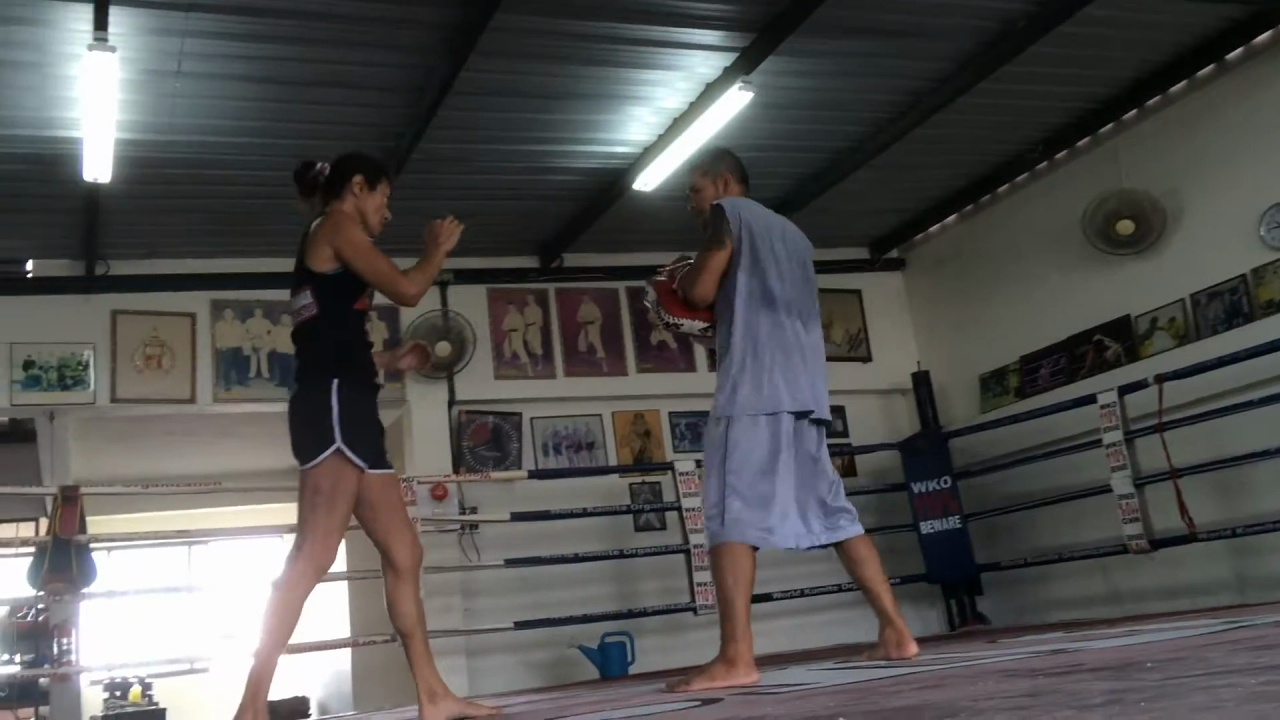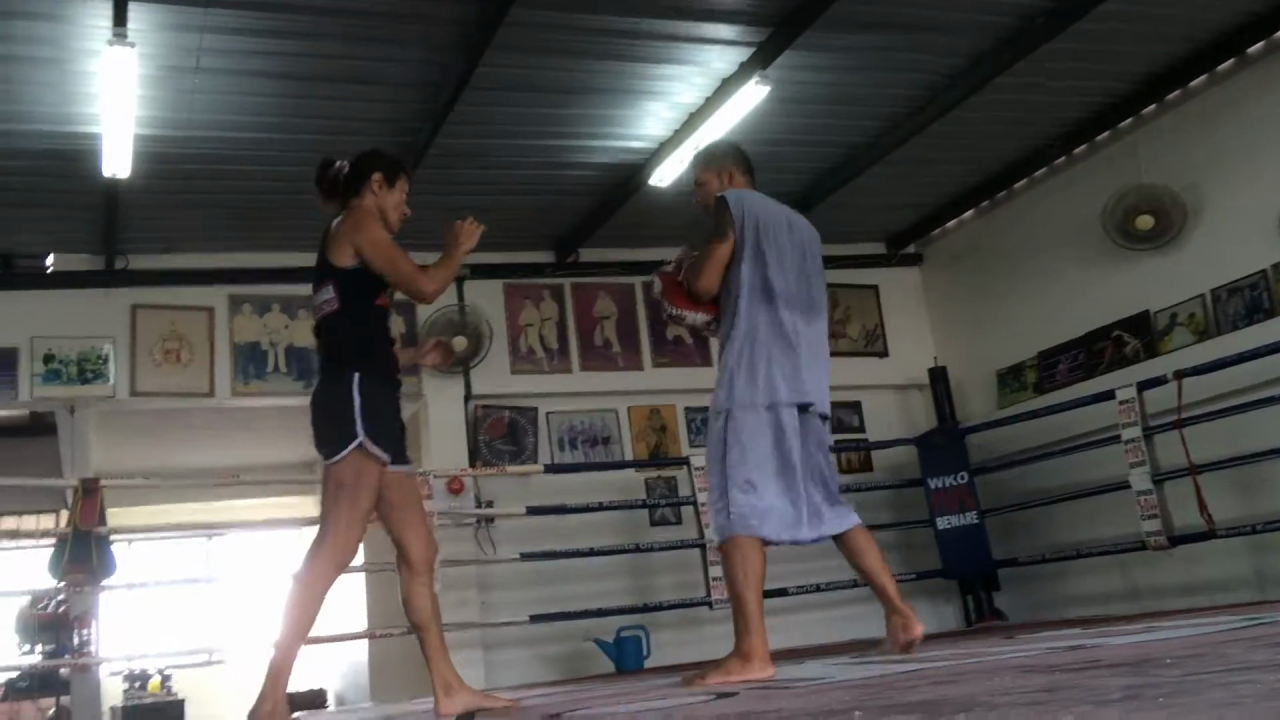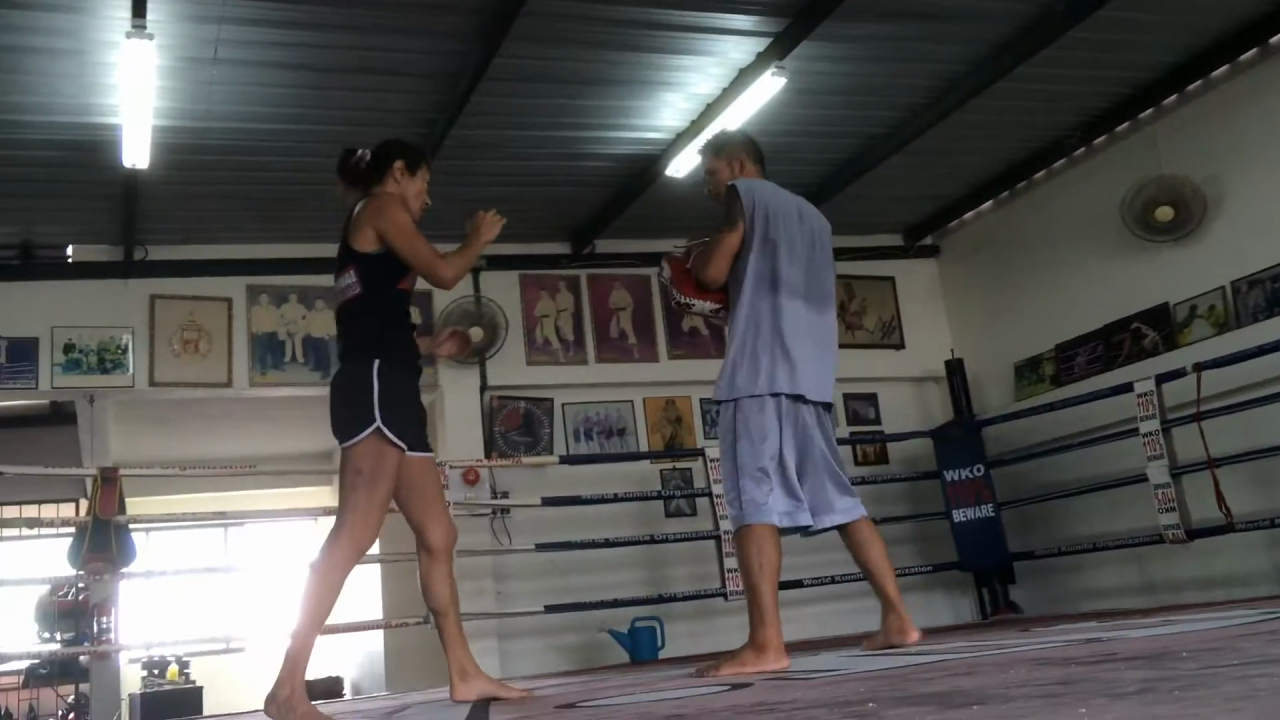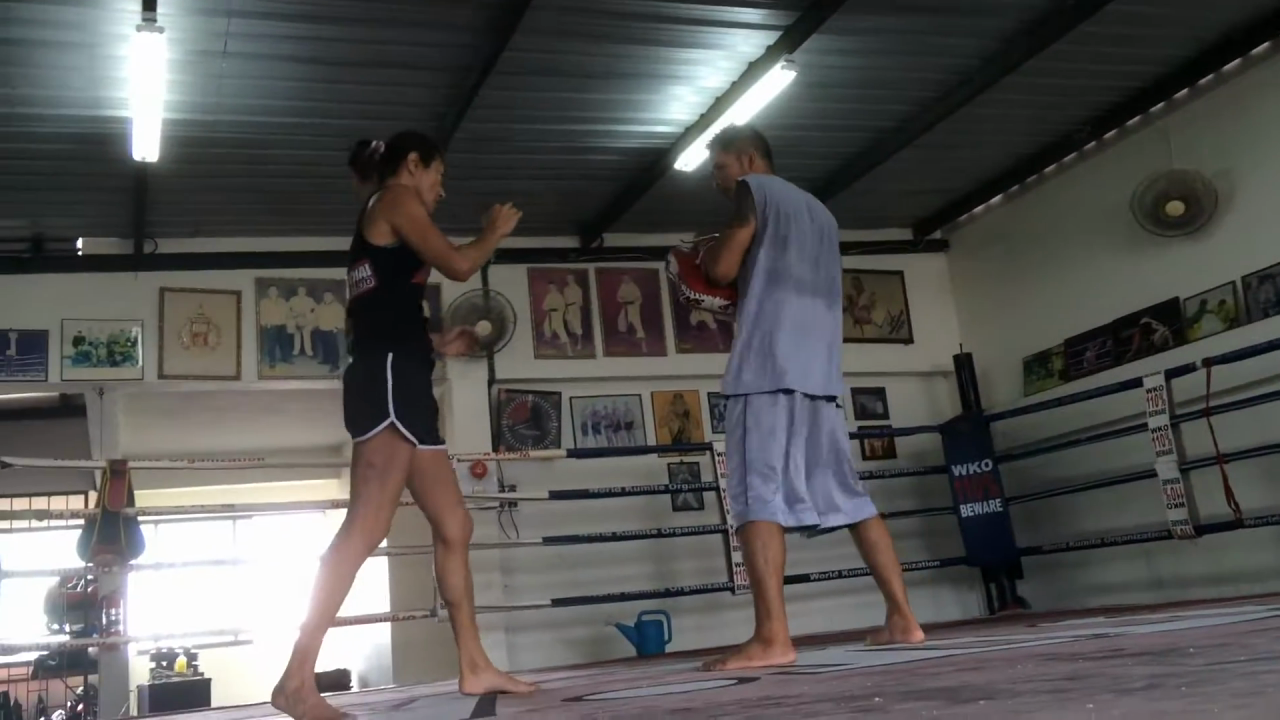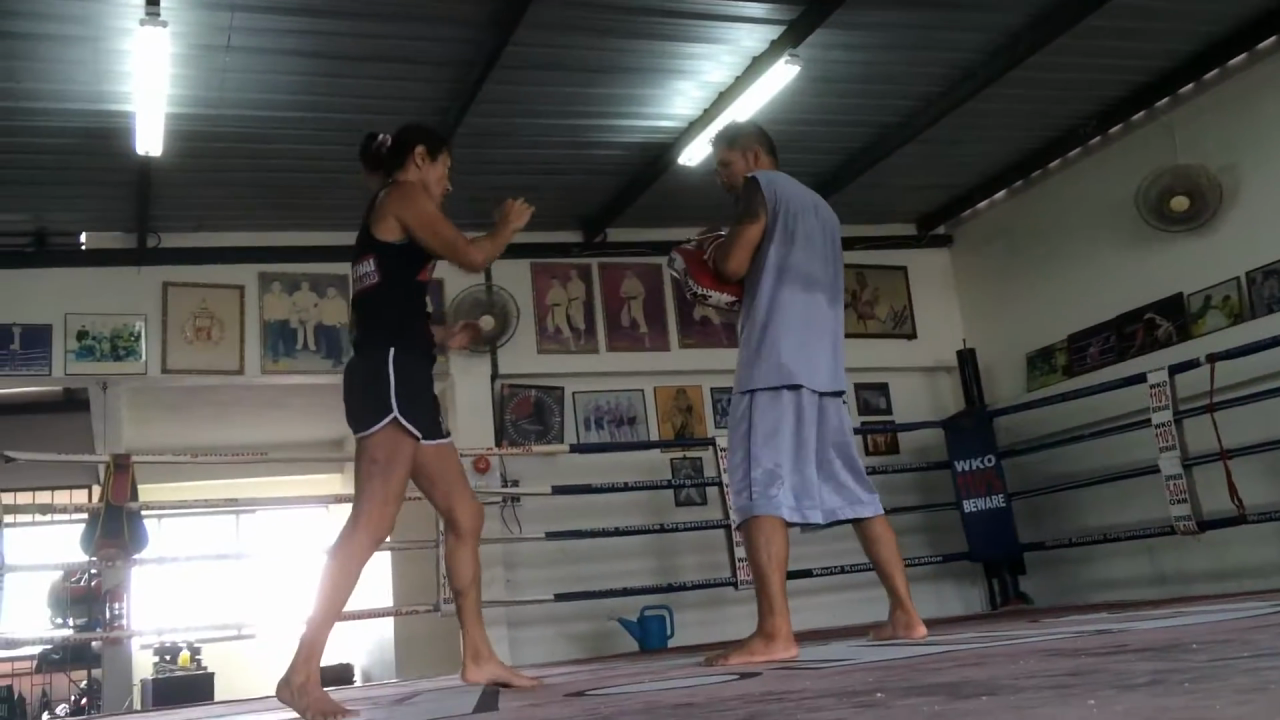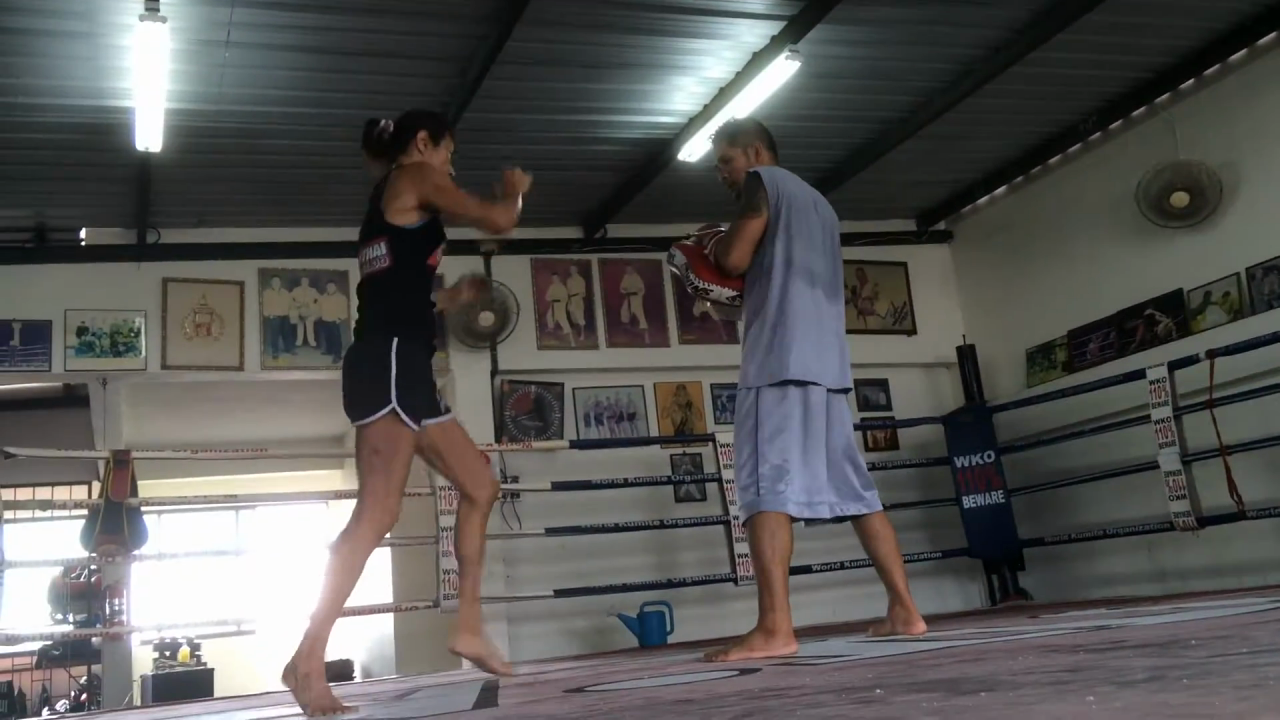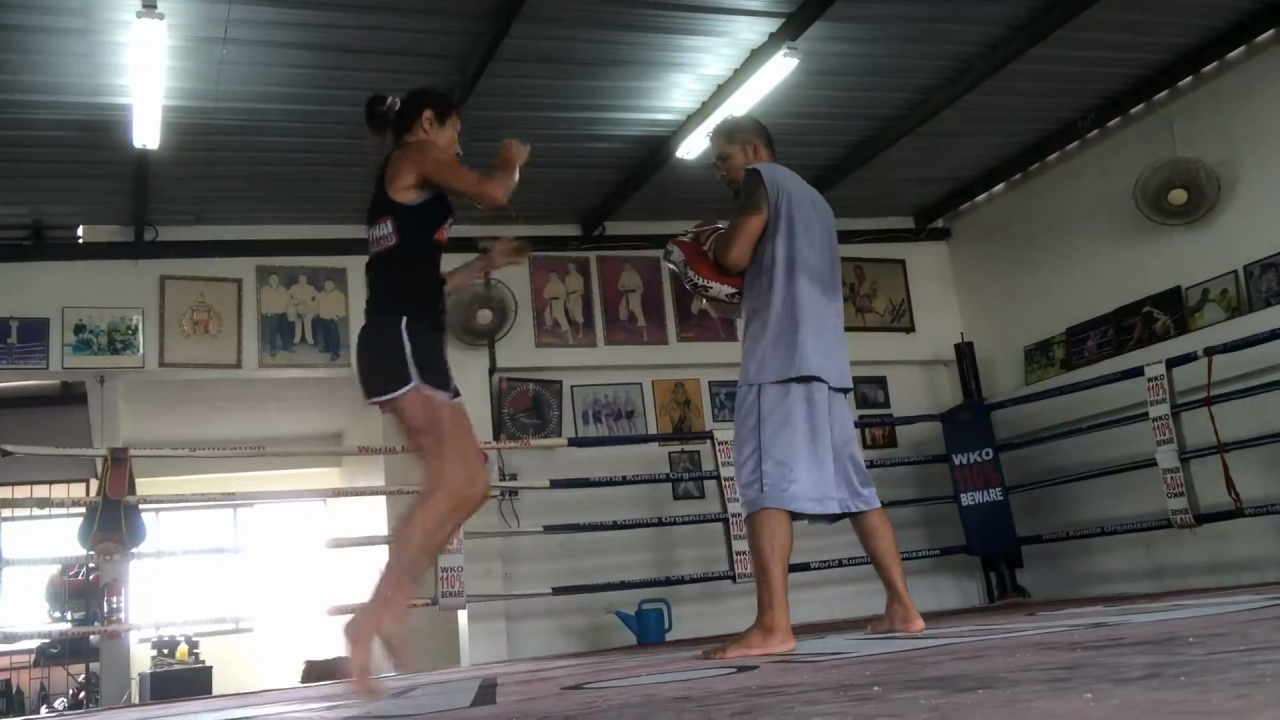
dt=0.1s
person 1, frame 1
left shoulder: (327, 255)
right shoulder: (336, 225)
right elbow: (406, 289)
left wrist: (391, 359)
right wrist: (438, 248)
left hip: (346, 410)
right hip: (334, 406)
left knee: (403, 554)
right knee: (315, 552)
person 1, frame 2
left shoulder: (347, 254)
right shoulder: (356, 222)
right elbow: (423, 287)
left wrist: (414, 355)
right wrist: (459, 248)
left hip: (368, 403)
right hip: (355, 399)
left knee: (418, 550)
right knee: (337, 545)
person 1, frame 3
left shoulder: (368, 239)
right shoulder: (380, 208)
right elbow: (443, 273)
left wrist: (429, 344)
right wrist: (480, 238)
left hip: (389, 392)
right hip: (376, 388)
left knee: (438, 536)
right knee: (355, 533)
person 1, frame 4
left shoulder: (379, 232)
right shoulder: (394, 200)
right elbow: (458, 265)
left wrist: (439, 342)
right wrist: (495, 230)
left hip: (399, 385)
right hip: (388, 381)
left knee: (454, 527)
right knee: (367, 526)
left ankle: (475, 667)
person 1, frame 5
left shoulder: (387, 225)
right shoulder: (403, 198)
right elbow: (473, 255)
left wrist: (443, 334)
right wrist: (511, 224)
left hip: (403, 380)
right hip: (390, 377)
left knee: (466, 516)
right knee: (372, 521)
left ankle: (479, 657)
right ankle: (302, 672)
person 1, frame 6
left shoulder: (390, 205)
right shoulder: (414, 177)
right elbow: (497, 220)
left wrist: (446, 295)
right wrist: (515, 191)
left hip: (401, 367)
right hip: (391, 364)
left knee: (480, 486)
right knee: (377, 515)
left ankle: (470, 626)
right ankle: (308, 662)
person 1, frame 7
left shoulder: (407, 190)
right shoulder: (412, 154)
right elbow: (493, 191)
left wrist: (488, 260)
right wrist: (512, 161)
left hip: (409, 346)
right hip: (402, 342)
left knee: (463, 485)
right knee: (462, 481)
left ankle: (387, 613)
right ankle: (377, 612)
person 2, frame 1
left shoulder: (727, 214)
right shoulder: (792, 233)
left elbow: (700, 292)
left wrist: (683, 277)
right wrist: (715, 309)
left hip: (751, 390)
right hip: (804, 393)
left knee: (731, 518)
right knee: (833, 516)
left ankle: (736, 656)
right ankle: (895, 631)
person 2, frame 2
left shoulder: (733, 205)
right shoulder: (800, 225)
left elbow: (705, 285)
left wrist: (690, 268)
right wrist: (722, 307)
left hip: (751, 382)
right hip: (805, 384)
left knee: (738, 510)
right knee: (829, 506)
left ankle: (750, 651)
right ankle: (901, 615)
person 2, frame 3
left shoulder: (744, 194)
right shoulder: (812, 214)
left elbow: (714, 273)
left wrist: (698, 256)
right wrist: (728, 295)
left hip: (759, 371)
right hip: (812, 374)
left knee: (753, 502)
right knee: (837, 498)
left ankle: (766, 642)
right ankle: (897, 618)
person 2, frame 4
left shoulder: (753, 190)
right shoulder: (819, 211)
left elbow: (723, 268)
left wrist: (706, 250)
right wrist: (736, 289)
left hip: (766, 367)
right hip: (818, 371)
left knee: (757, 497)
right knee: (847, 496)
left ankle: (772, 636)
right ankle: (902, 618)
person 2, frame 5
left shoulder: (763, 187)
right shoulder: (820, 207)
left elbow: (733, 264)
left wrist: (716, 247)
right wrist: (725, 273)
left hip: (774, 364)
right hip: (822, 365)
left knee: (761, 493)
right knee: (853, 491)
left ankle: (774, 631)
right ankle: (905, 614)
person 2, frame 6
left shoulder: (764, 182)
right shoulder: (818, 203)
left elbow: (735, 259)
left wrist: (716, 243)
right wrist: (724, 270)
left hip: (779, 361)
right hip: (826, 362)
left knee: (767, 488)
right knee: (853, 488)
left ankle: (774, 627)
right ankle: (904, 610)
person 2, frame 7
left shoulder: (764, 179)
right shoulder: (813, 200)
left elbow: (735, 255)
left wrist: (713, 241)
right wrist: (721, 274)
left hip: (779, 356)
right hip: (825, 360)
left knee: (766, 484)
right knee: (851, 486)
left ankle: (773, 624)
right ankle: (902, 607)
